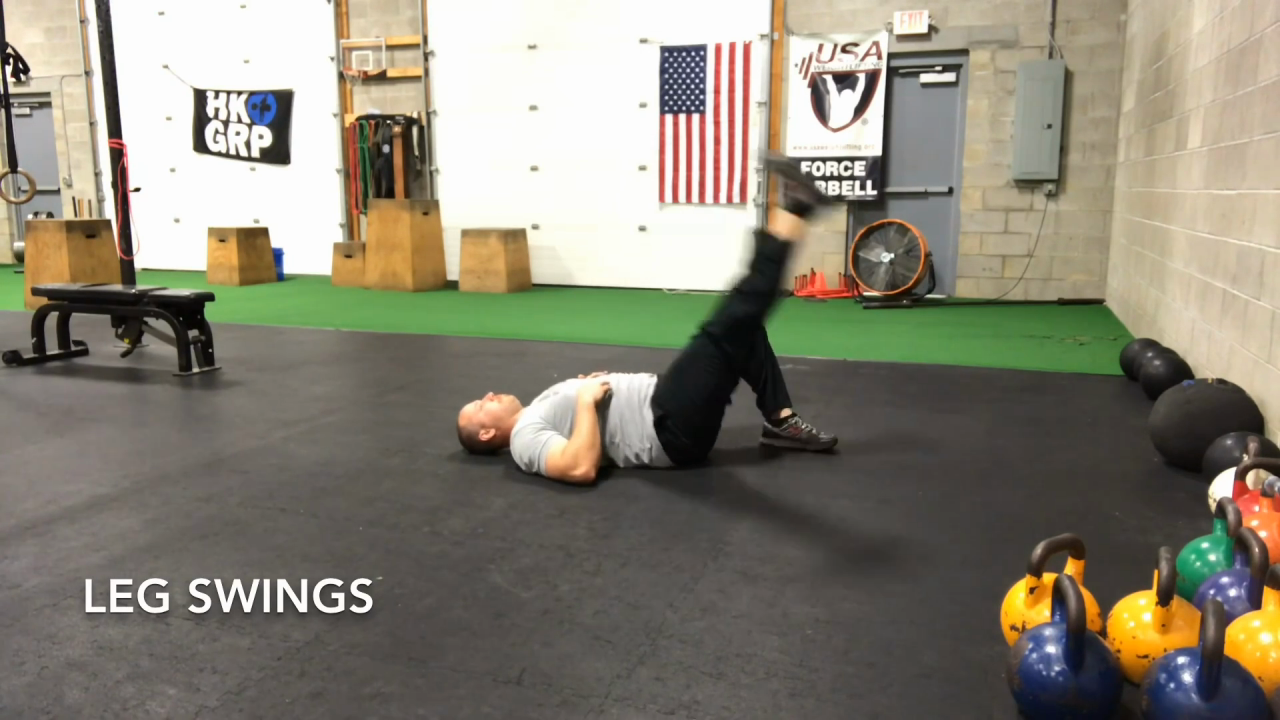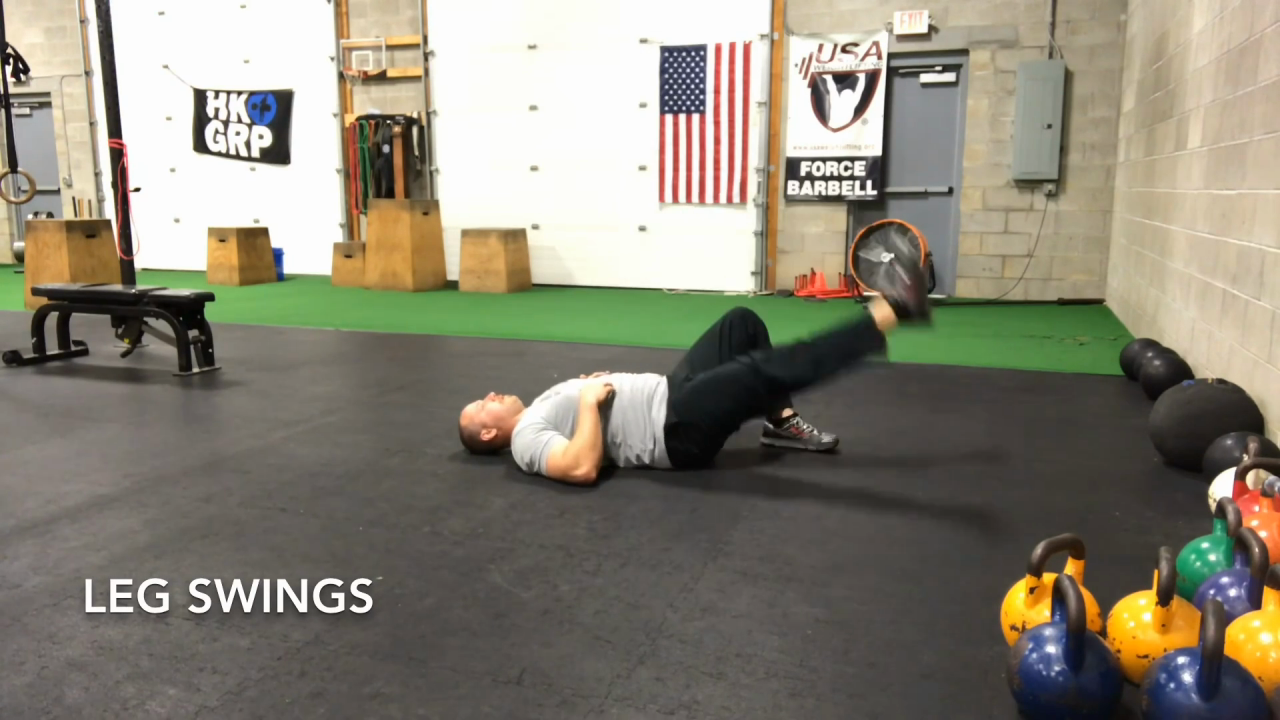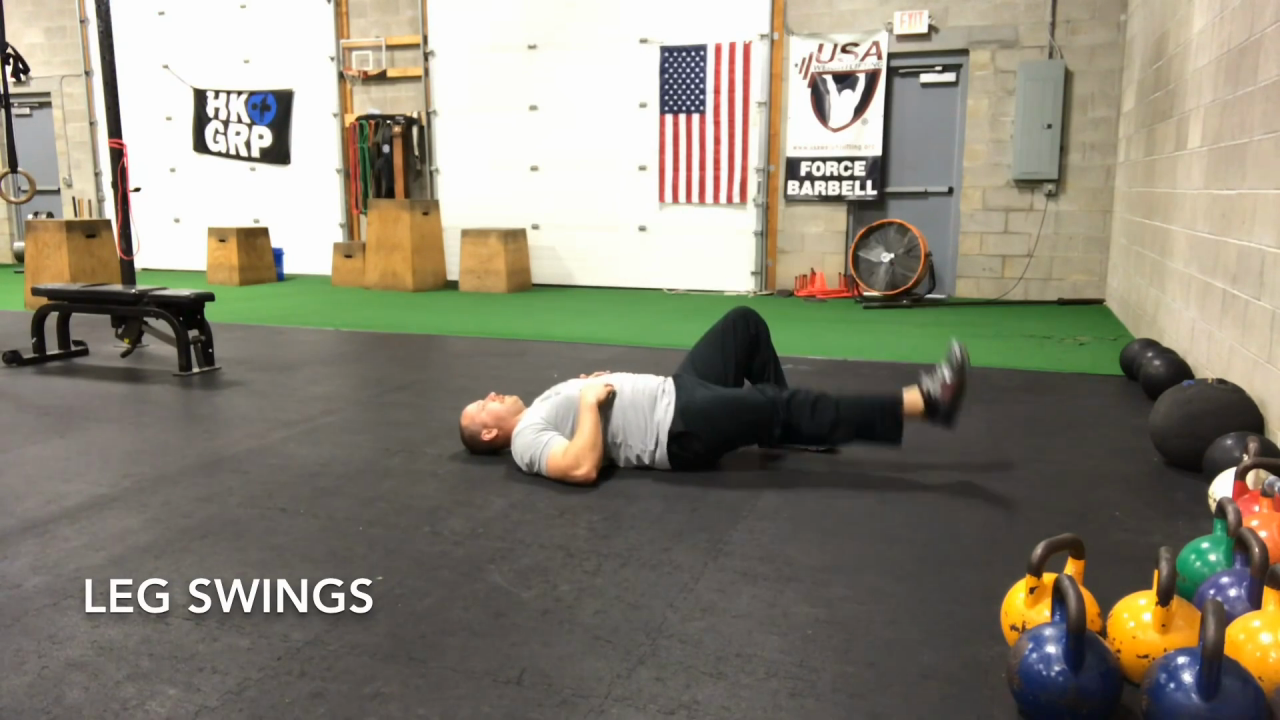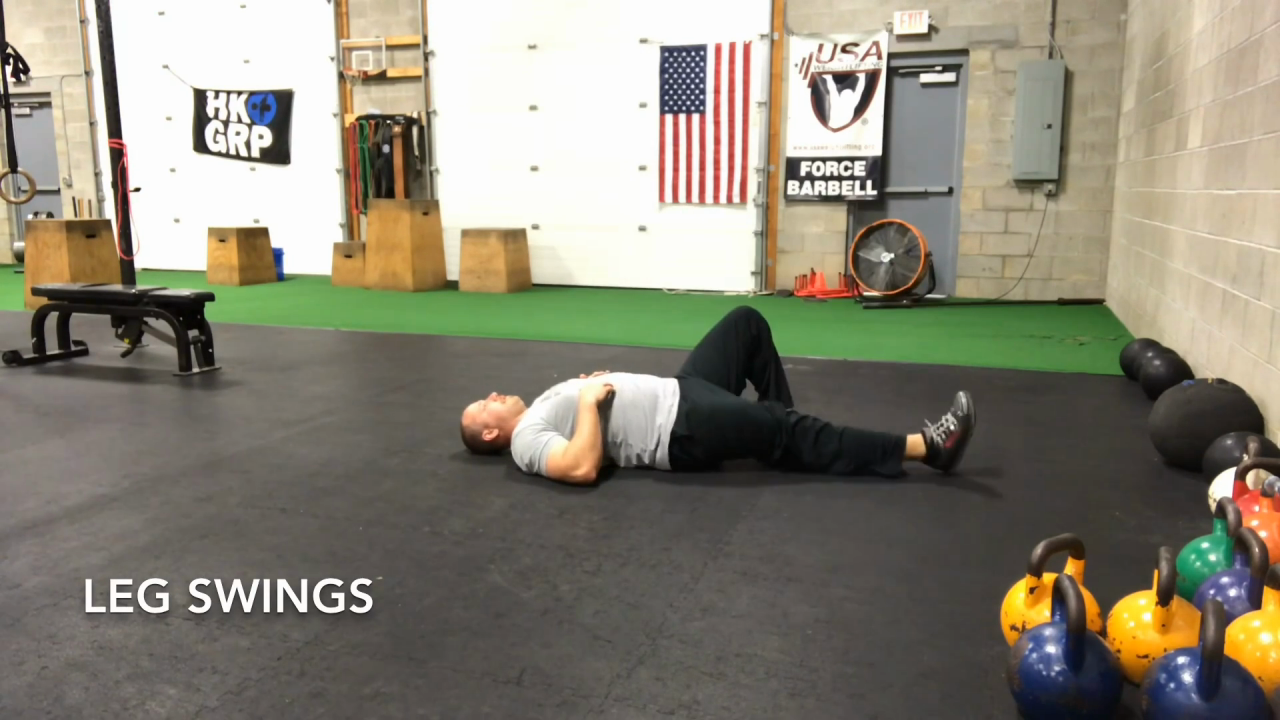
dt=0.2s
person 1, frame 1
left shoulder: (536, 414)
right shoulder: (526, 439)
right elbow: (582, 467)
left wrist: (592, 386)
right wrist: (587, 401)
left hip: (654, 402)
right hip: (675, 432)
left knee: (743, 323)
right knee: (724, 331)
left ankle: (782, 422)
right ankle: (791, 215)
person 1, frame 2
left shoulder: (541, 409)
right shoulder: (527, 440)
right elbow: (584, 466)
left wrist: (593, 386)
right wrist: (592, 400)
left hip: (671, 393)
right hip: (682, 432)
left knee: (741, 322)
right knee: (766, 370)
left ankle: (783, 423)
right ankle: (888, 312)
person 1, frame 3
left shoulder: (540, 408)
right shoulder: (526, 439)
right elbow: (583, 467)
left wrist: (596, 385)
right wrist: (590, 400)
left hip: (675, 393)
right hip: (681, 434)
left knee: (745, 322)
right knee: (786, 405)
left ankle: (787, 429)
right ankle: (922, 401)
person 1, frame 4
left shoulder: (544, 406)
right shoulder: (527, 440)
right elbow: (583, 467)
left wrist: (590, 387)
right wrist: (589, 401)
left hip: (678, 394)
right hip: (682, 434)
left knee: (746, 323)
right knee: (791, 433)
left ankle: (782, 417)
right ankle: (925, 446)
